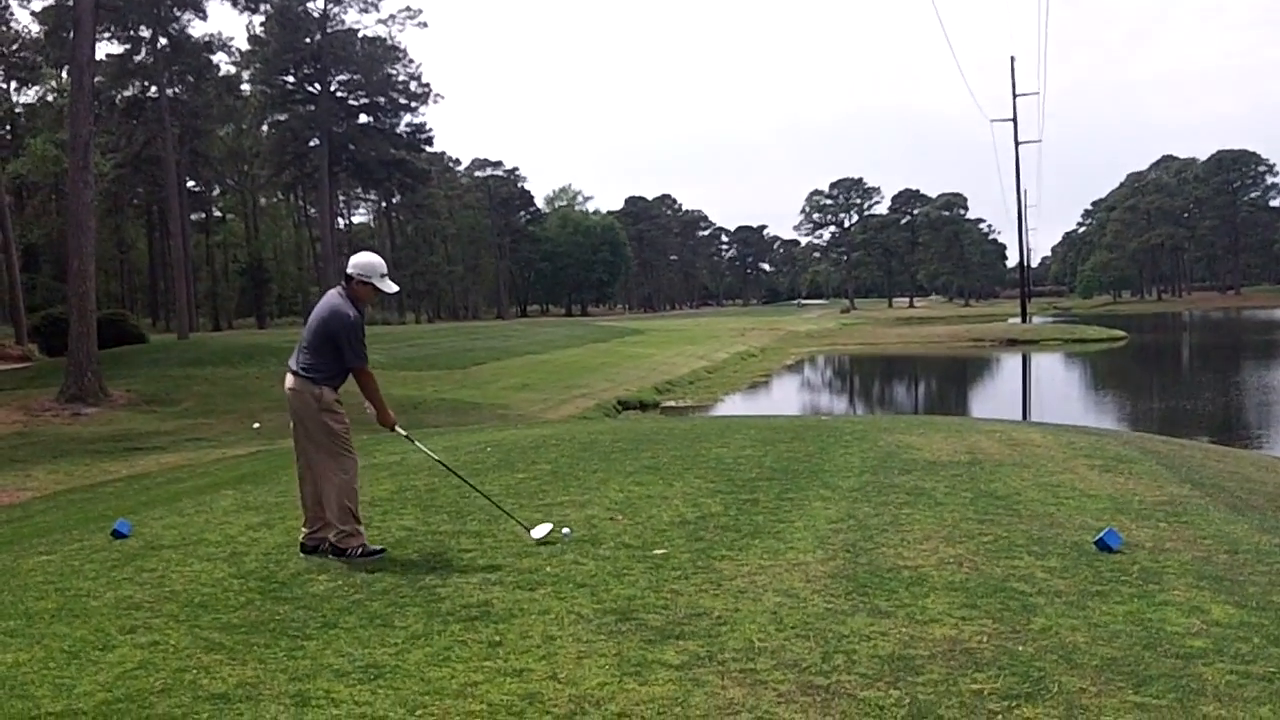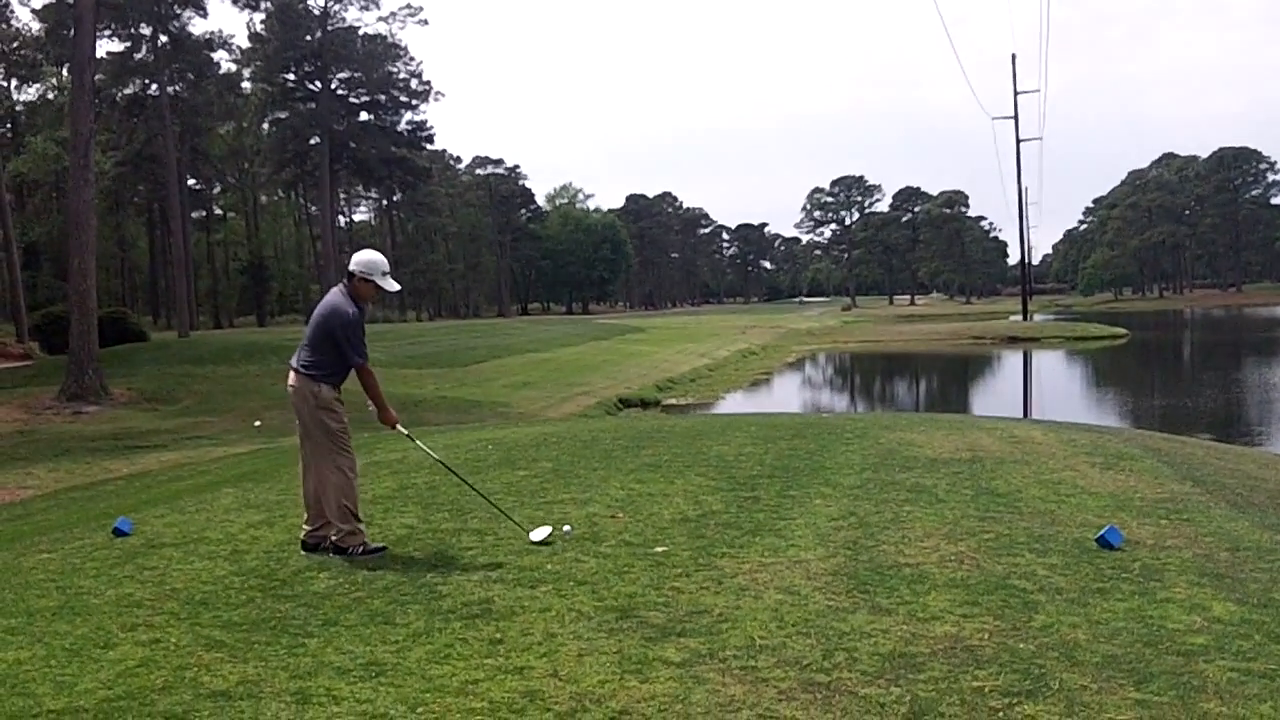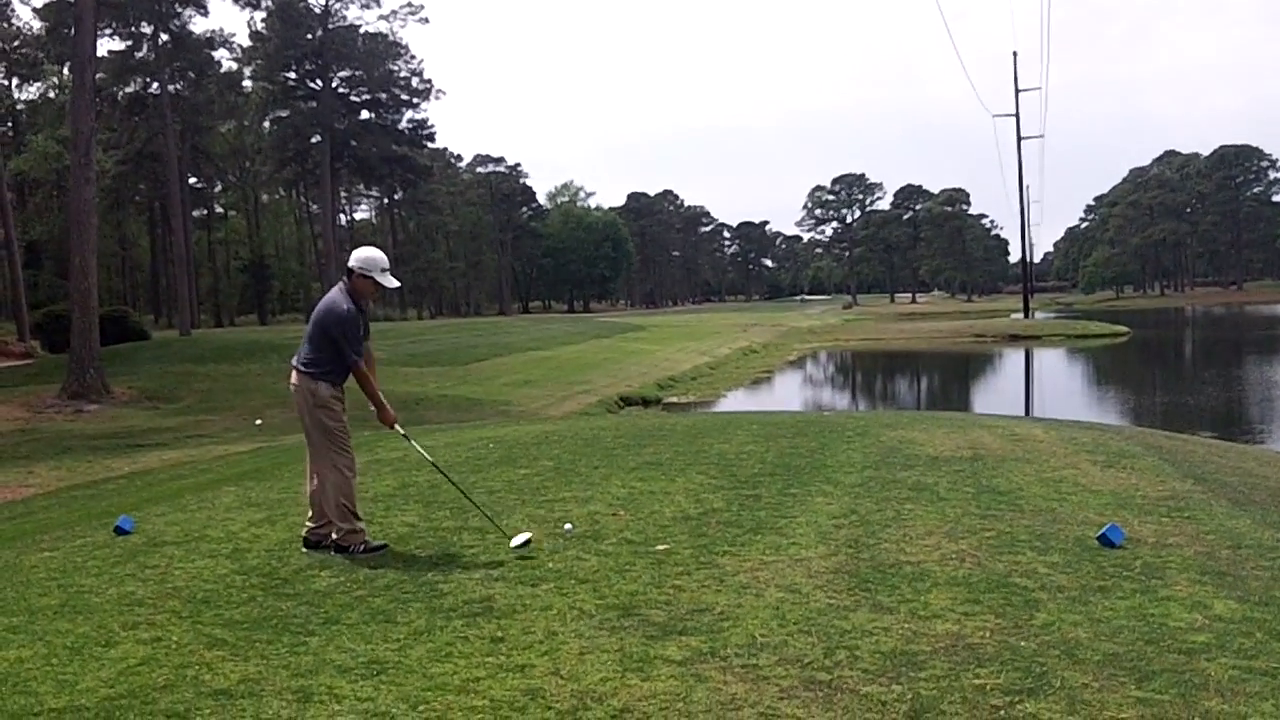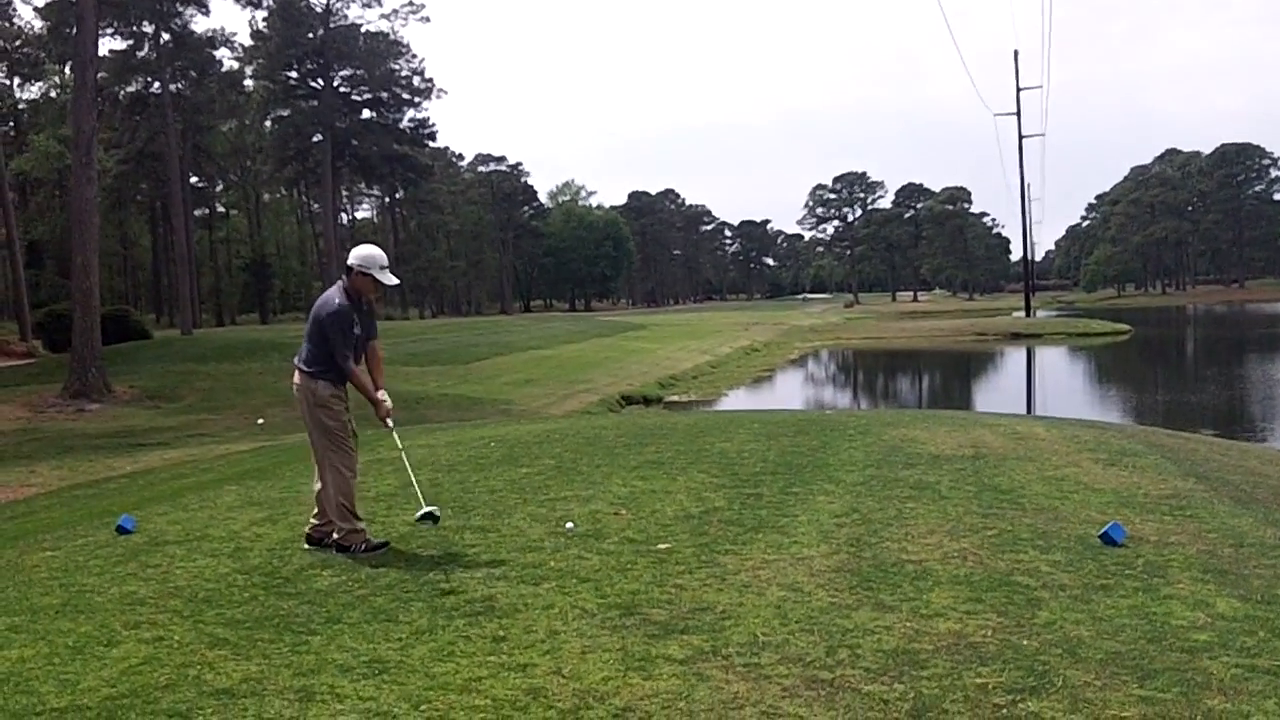
dt=0.1s
person 1, frame 1
left shoulder: (336, 298)
right shoulder: (347, 317)
left elbow: (355, 366)
right elbow: (361, 371)
left wrist: (372, 402)
right wrist: (382, 411)
left hip: (301, 386)
right hip: (315, 392)
left knee: (314, 467)
right knee: (341, 466)
left ankle: (315, 537)
right ankle: (346, 542)
person 1, frame 2
left shoulder: (344, 299)
right shoulder: (345, 314)
left elbow: (359, 355)
right elbow: (360, 366)
left wrist: (377, 400)
right wrist: (383, 408)
left hip: (310, 385)
right hip: (316, 390)
left knee: (317, 465)
right knee: (339, 464)
left ankle: (316, 534)
right ankle: (347, 539)
person 1, frame 3
left shoulder: (352, 301)
right shoulder: (342, 311)
left elbow: (366, 351)
right elbow: (356, 366)
left wrist: (378, 396)
right wrist: (381, 408)
left hip: (316, 384)
right hip: (316, 388)
left knee: (323, 463)
right knee: (338, 463)
left ankle: (318, 532)
right ankle: (348, 538)
person 1, frame 4
left shoulder: (364, 303)
right shoulder: (335, 307)
left elbow: (372, 347)
right elbow: (344, 363)
left wrist: (381, 391)
right wrist: (374, 398)
left hip: (334, 386)
right hip: (318, 386)
left knee: (332, 460)
right knee: (340, 460)
left ankle: (321, 528)
right ankle: (349, 536)
